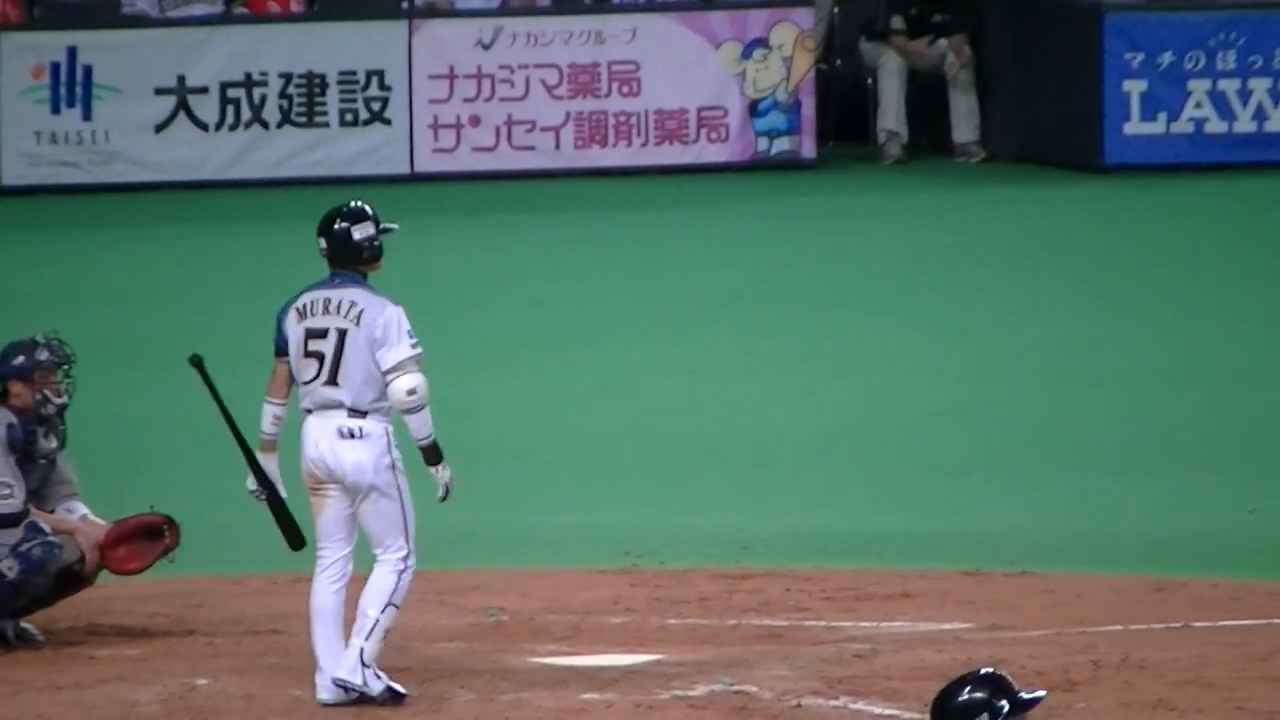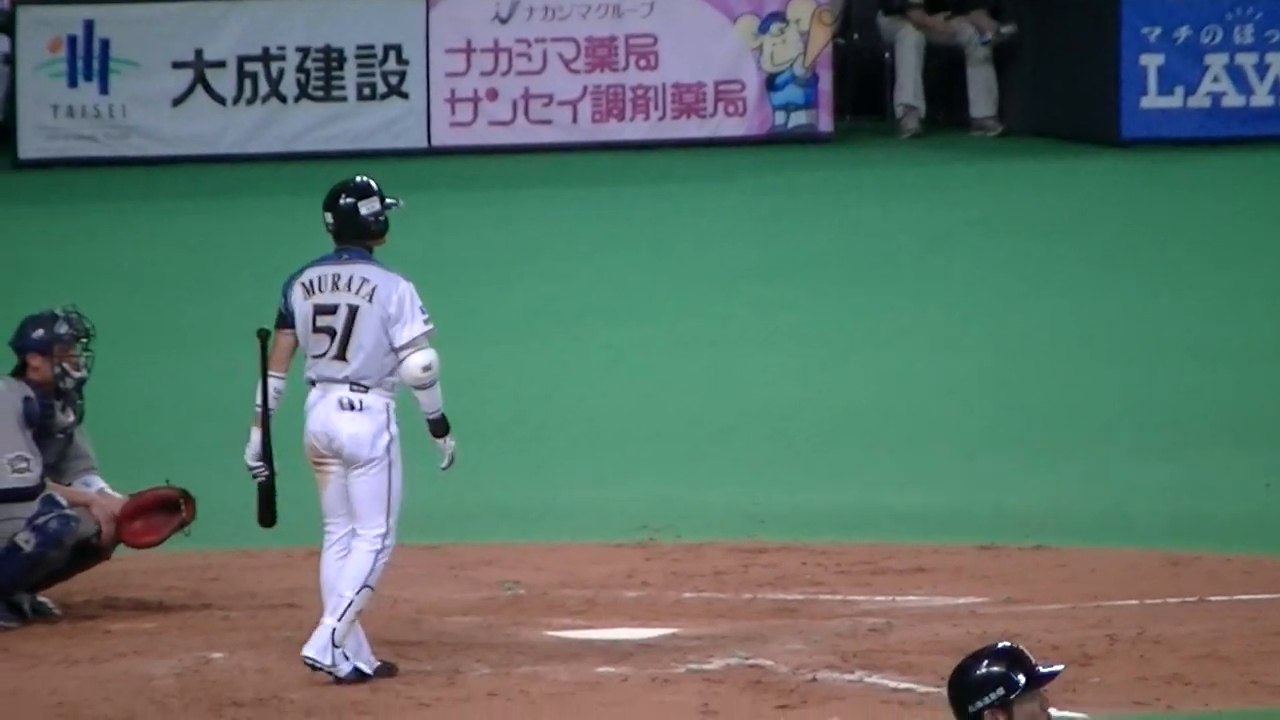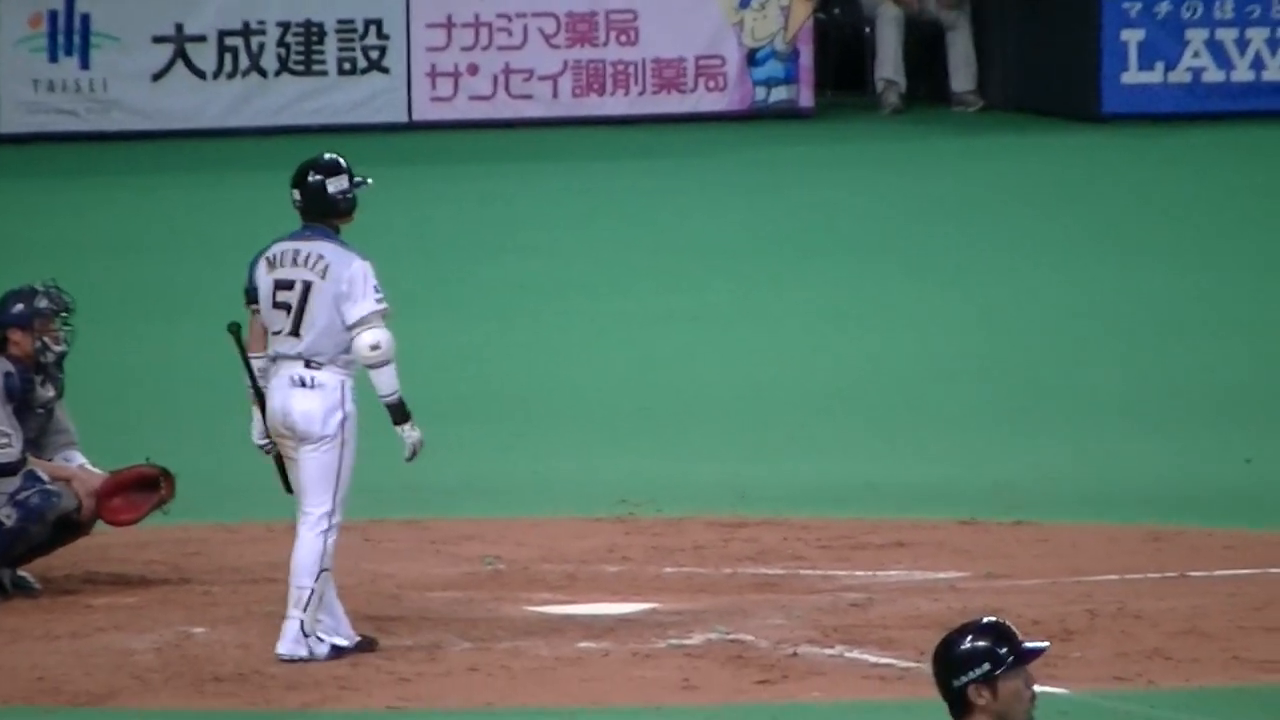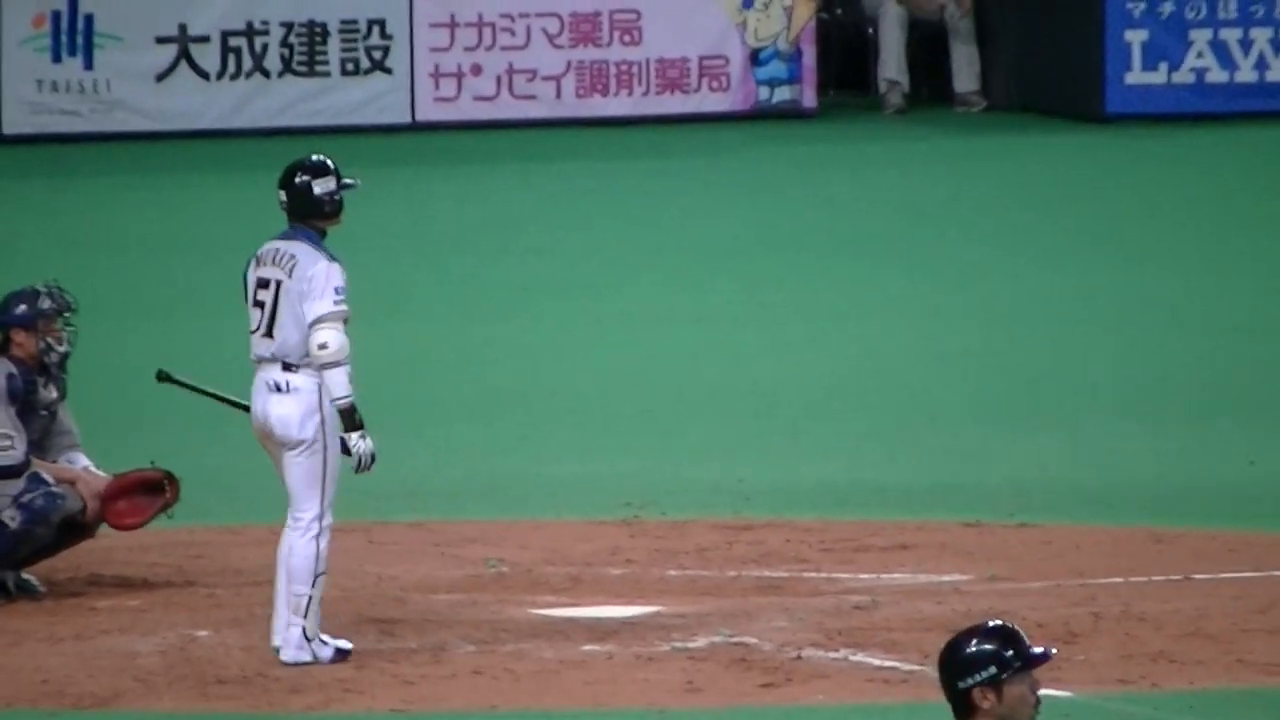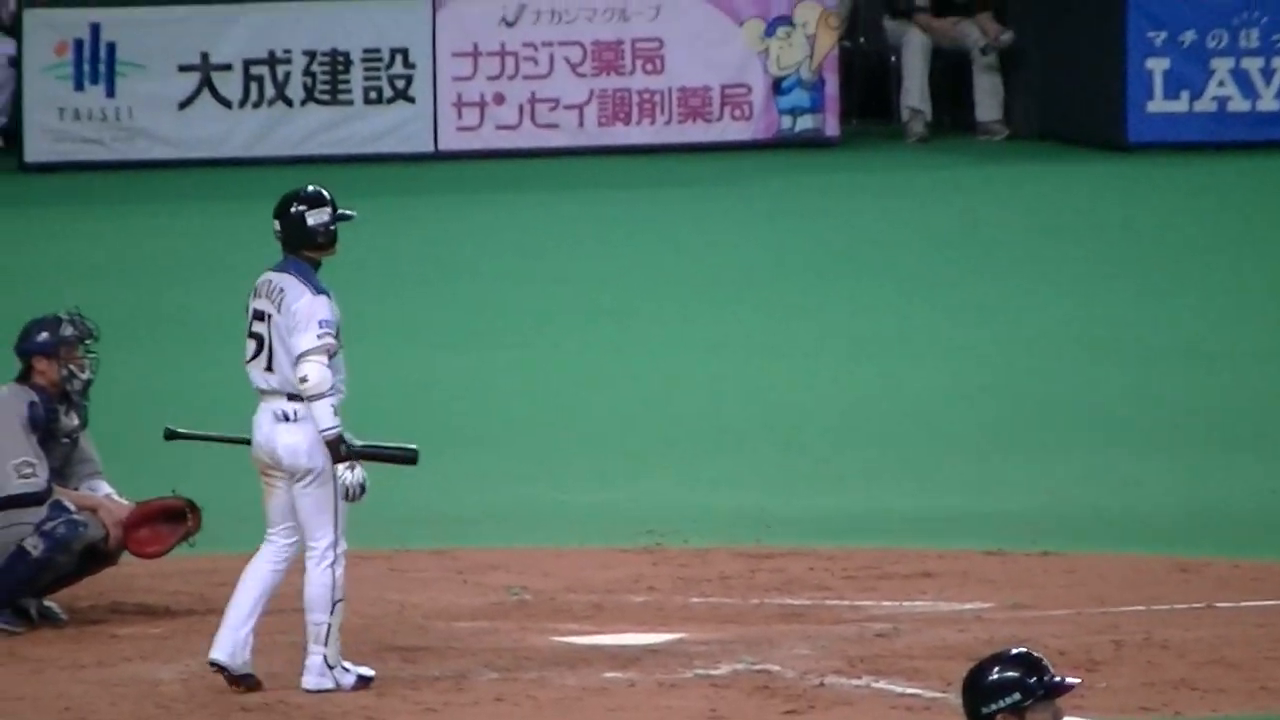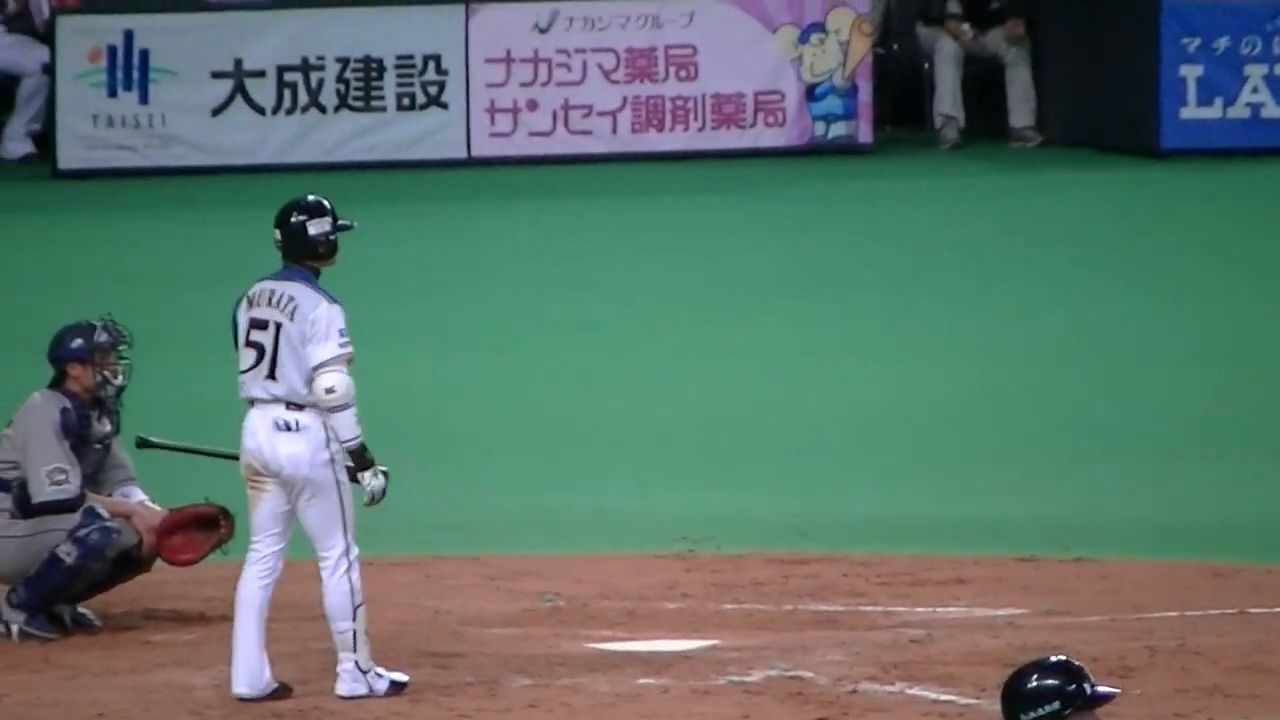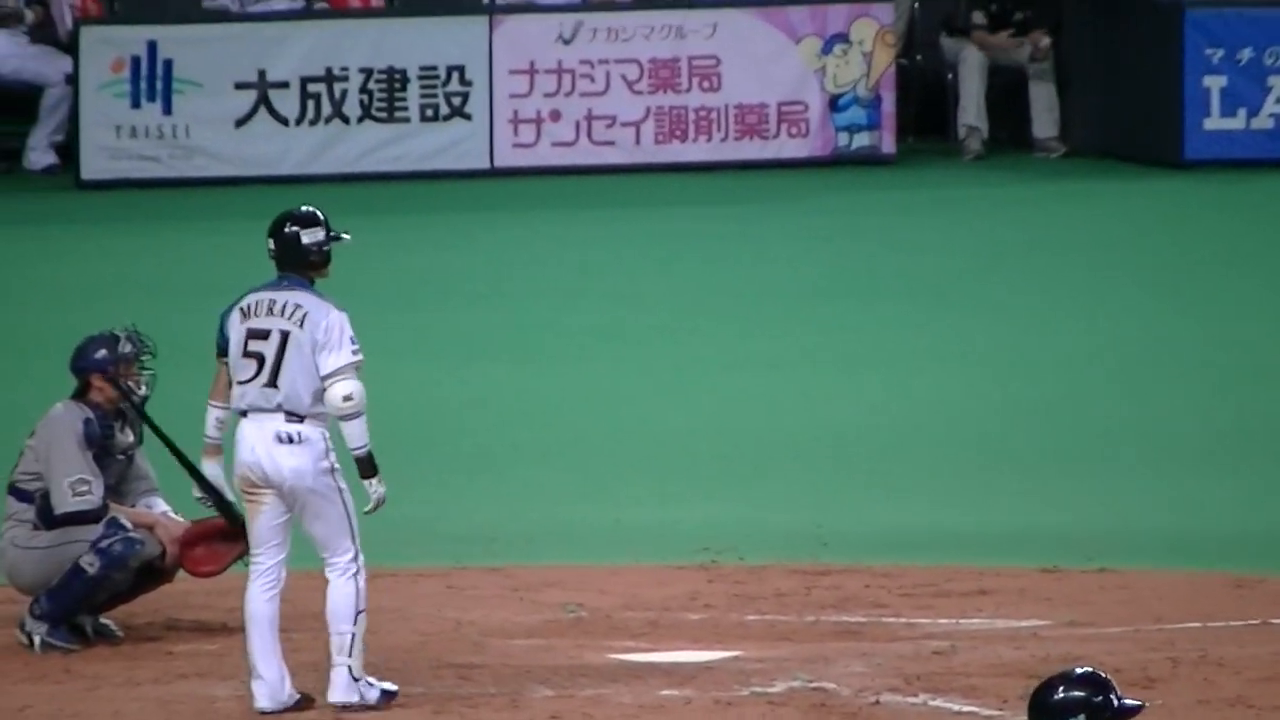
dt=0.3s
person 1, frame 1
left shoulder: (297, 307)
right shoulder: (382, 310)
left elbow: (278, 385)
right elbow: (409, 392)
left wrist: (266, 456)
right wrist: (435, 457)
left hip: (317, 439)
right hip: (366, 442)
left knee: (332, 562)
right knee: (395, 556)
left ankle: (334, 680)
right ankle: (356, 664)
person 1, frame 2
left shoulder: (301, 282)
right shoulder: (392, 286)
left elbow: (279, 360)
right elbow: (419, 368)
left wrist: (260, 430)
right wrist: (441, 428)
left hip: (319, 413)
right hip: (369, 417)
left knee: (338, 537)
right knee: (372, 539)
left ankle: (352, 655)
right ankle: (328, 644)
person 1, frame 3
left shoulder: (268, 257)
right shoulder: (349, 265)
left elbow: (256, 340)
right elbow: (373, 348)
left wrist: (258, 413)
right wrist: (402, 417)
left hip: (281, 391)
right hip: (326, 396)
left knee: (312, 516)
right knee: (321, 519)
left ankle: (331, 629)
right ankle: (298, 634)
person 1, frame 4
left shoulder: (262, 256)
right shoulder: (320, 264)
right elbow: (328, 351)
right wrist: (353, 423)
left hip: (264, 394)
right hip: (302, 399)
left knee: (301, 515)
right knee: (313, 521)
left ankle: (292, 624)
right ankle: (302, 640)
person 1, frame 5
left shoulder: (264, 285)
right shoulder: (310, 297)
right elbow: (314, 383)
right wrist: (343, 454)
left hip: (267, 425)
right hip: (304, 432)
left knee: (279, 543)
right knee: (326, 549)
left ankle: (231, 647)
right ankle: (323, 666)
person 1, frame 6
left shoulder: (251, 298)
right shoulder: (319, 307)
right elbow: (333, 393)
right wrist: (364, 462)
left hip: (256, 432)
right hip: (303, 436)
left knee: (262, 556)
right knee: (337, 556)
left ankle: (249, 675)
right ankle: (356, 671)
person 1, frame 7
left shoulder: (240, 309)
right shoulder: (325, 315)
left elbow: (222, 389)
right elbow: (346, 401)
left wrist: (210, 455)
right wrist: (370, 470)
left hip: (250, 443)
right hip: (302, 447)
left knee: (265, 568)
right knee: (344, 562)
left ankle: (270, 688)
right ankle: (347, 679)
person 2, frame 1
left shoulder: (46, 428)
left elbow: (63, 499)
left wrist: (103, 530)
right wrist: (76, 528)
left knee: (92, 547)
right knee: (43, 547)
person 2, frame 2
left shoulder: (64, 402)
left elbow: (81, 473)
left wrist: (116, 503)
right wrist: (90, 500)
left hip: (27, 514)
left knee: (107, 523)
right knee: (61, 521)
person 2, frame 3
left shoulder: (45, 377)
left elbow: (62, 447)
left wrist: (94, 478)
right wrist: (72, 475)
left knee: (91, 497)
right knee: (43, 495)
person 2, frame 4
left shoulder: (48, 379)
left elbow: (65, 449)
left wrist: (97, 479)
right wrist: (76, 477)
left knee: (92, 502)
right knee: (46, 497)
person 2, frame 5
left shoulder: (69, 407)
left elbow: (87, 477)
left wrist: (120, 507)
right wrist: (98, 504)
left hip: (31, 523)
left knee: (115, 529)
right knee: (70, 524)
person 2, frame 6
left shoulder: (101, 413)
right shoulder: (43, 410)
left elbow: (120, 482)
right elbow: (57, 496)
left wrist: (150, 512)
right wrist: (131, 510)
left hip: (59, 529)
left knee: (145, 538)
right knee: (103, 530)
left ankle: (57, 600)
person 2, frame 7
left shoulder: (123, 423)
right shoulder: (66, 420)
left elbow: (142, 493)
right elbow: (80, 508)
left wrist: (173, 524)
right wrist: (154, 521)
left hip: (82, 542)
right hip: (30, 549)
left knee: (167, 548)
right knee: (125, 540)
left ankle: (79, 612)
right ankle: (42, 617)
